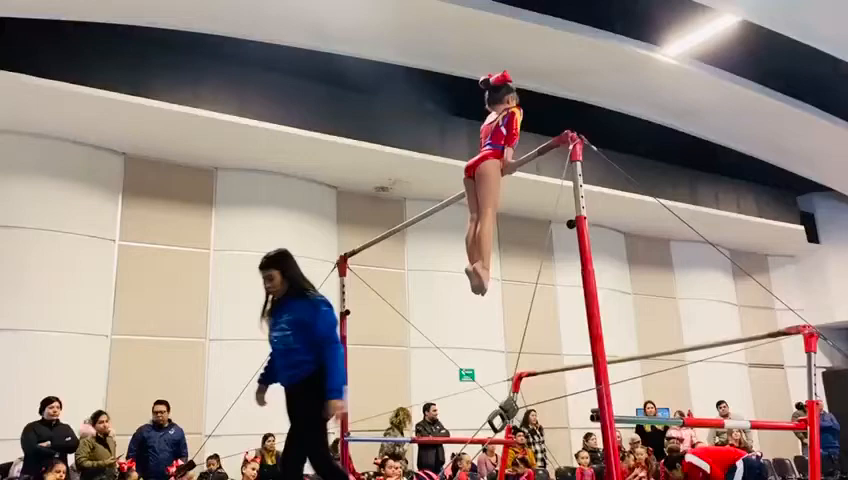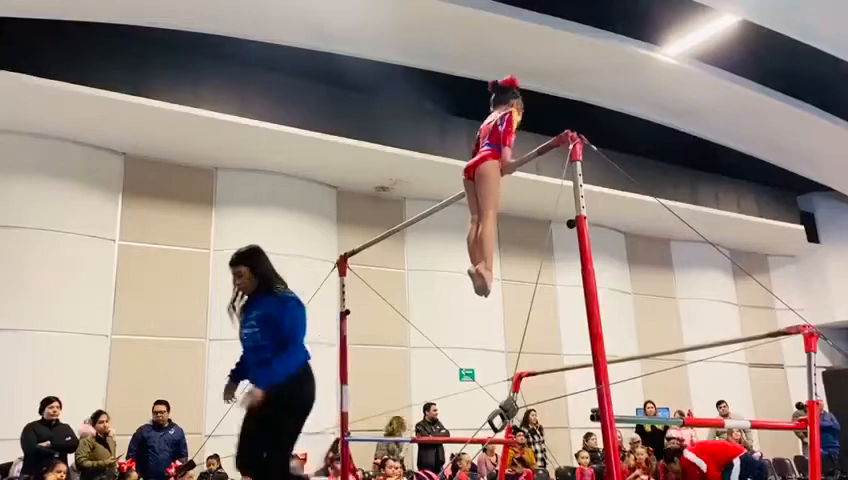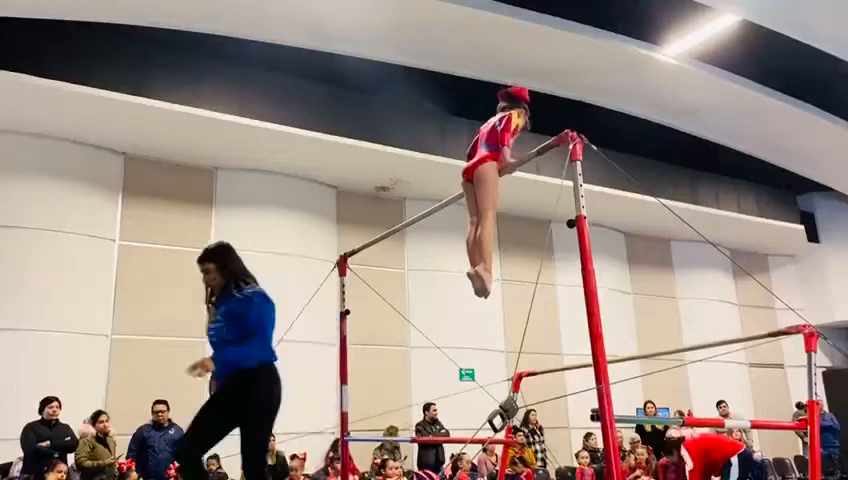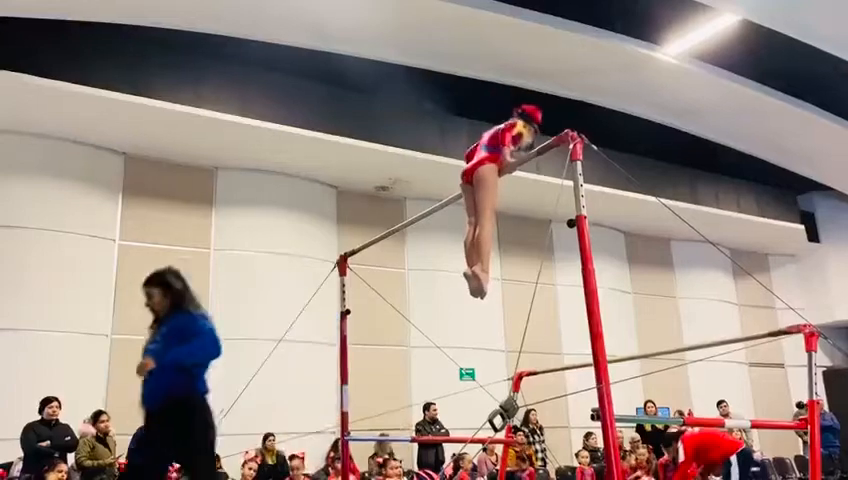
dt=0.2s
person 1, frame 1
left shoulder: (314, 305)
right shoulder: (277, 310)
left elbow: (332, 349)
left wrist: (335, 393)
right wrist: (265, 381)
left hip: (318, 389)
right hip: (296, 391)
left knee: (292, 460)
right knee: (319, 459)
person 1, frame 2
left shoulder: (285, 302)
right shoulder: (249, 306)
left elbow: (294, 350)
left wrist: (262, 385)
right wrist: (235, 377)
left hip: (292, 387)
right hip: (268, 391)
person 1, frame 3
left shoulder: (252, 299)
right shoulder: (221, 304)
left elbow: (261, 344)
left wrist: (217, 361)
left hip: (257, 385)
right hip: (231, 387)
right knee: (186, 451)
person 1, frame 4
left shoulder: (190, 320)
right shoulder: (163, 325)
left elbow: (211, 347)
left wrist: (160, 362)
left hip: (187, 414)
right hip: (160, 417)
person 2, frame 1
left shoulder: (488, 121)
right shoulder: (513, 113)
right elbow: (512, 133)
right wrist: (508, 152)
left hip: (472, 165)
right hip: (489, 163)
left knee: (475, 218)
right knee: (488, 214)
left ankle: (474, 265)
right ankle: (483, 266)
person 2, frame 2
left shoulder: (488, 121)
right shoulder: (511, 112)
right elbow: (507, 132)
right wrist: (506, 154)
left hip: (471, 166)
right hip: (488, 163)
left knee: (476, 219)
right knee: (489, 215)
left ankle: (476, 265)
right ankle: (485, 267)
person 2, frame 3
left shoulder: (487, 124)
right shoulder: (513, 116)
left elbow: (472, 150)
right elbow: (504, 130)
right wrist: (506, 152)
left hip: (469, 169)
right hip: (486, 165)
left knee: (475, 220)
right knee: (488, 216)
left ankle: (476, 266)
right ankle: (485, 268)
person 2, frame 4
left shoulder: (493, 132)
right shoulder: (518, 128)
left elbow: (471, 154)
right elbow: (506, 132)
right wrist: (506, 153)
left hip: (468, 171)
right hip: (485, 167)
left knee: (473, 222)
right knee: (486, 218)
left ankle: (472, 267)
right ankle: (482, 270)
